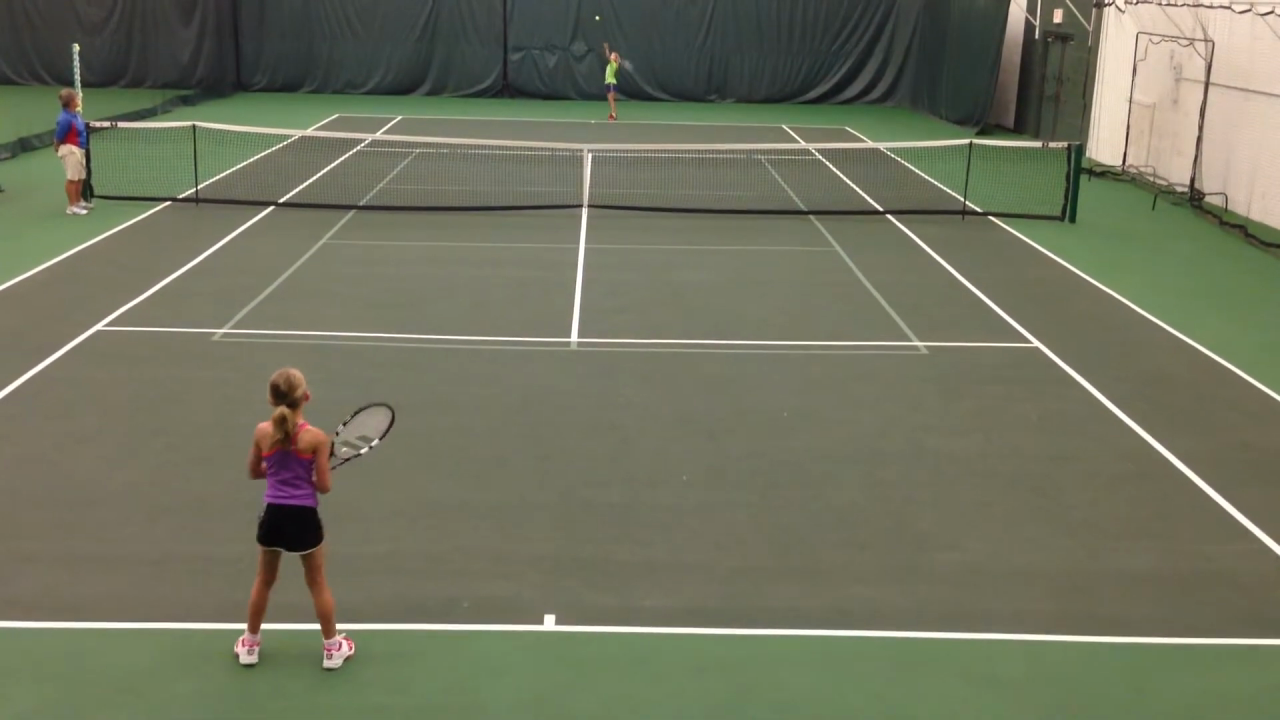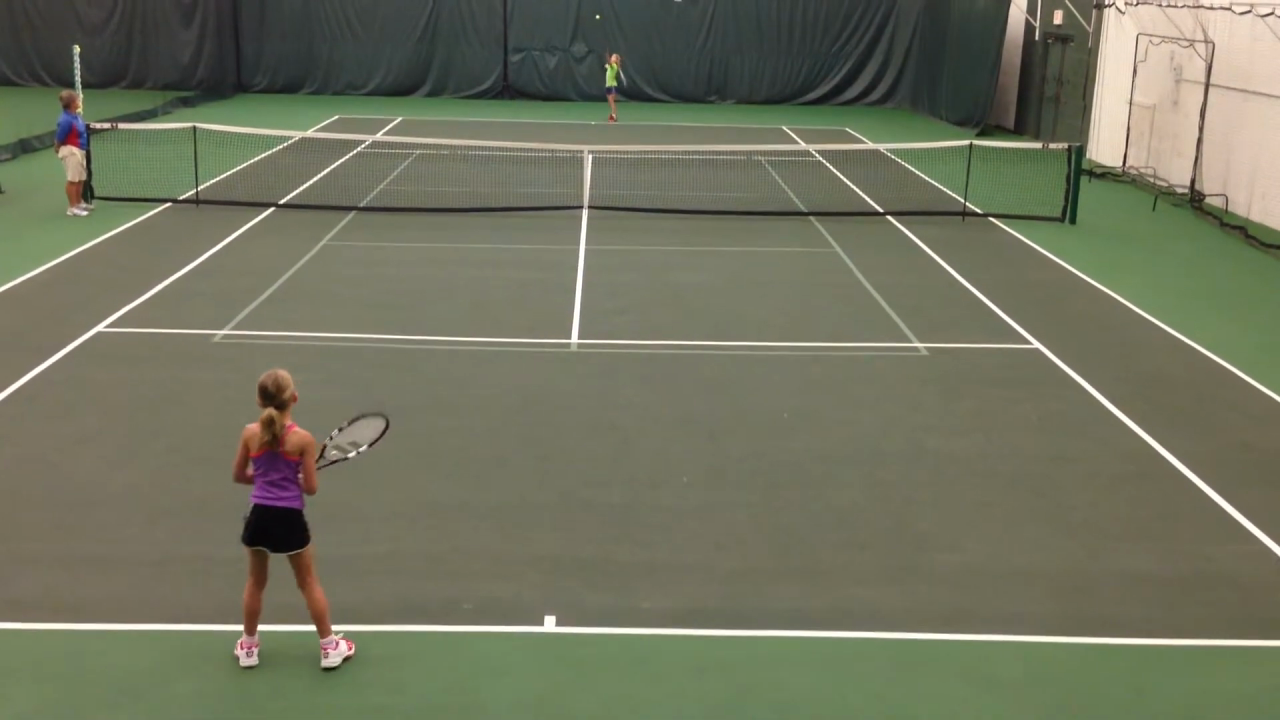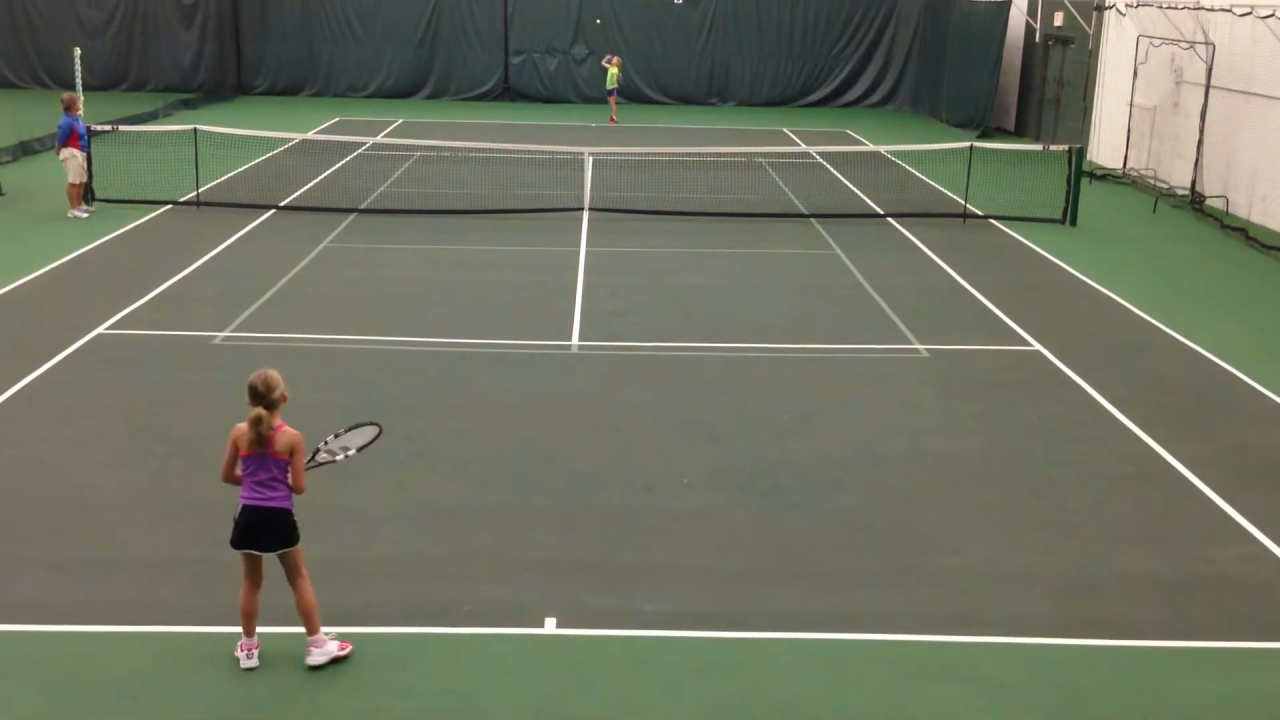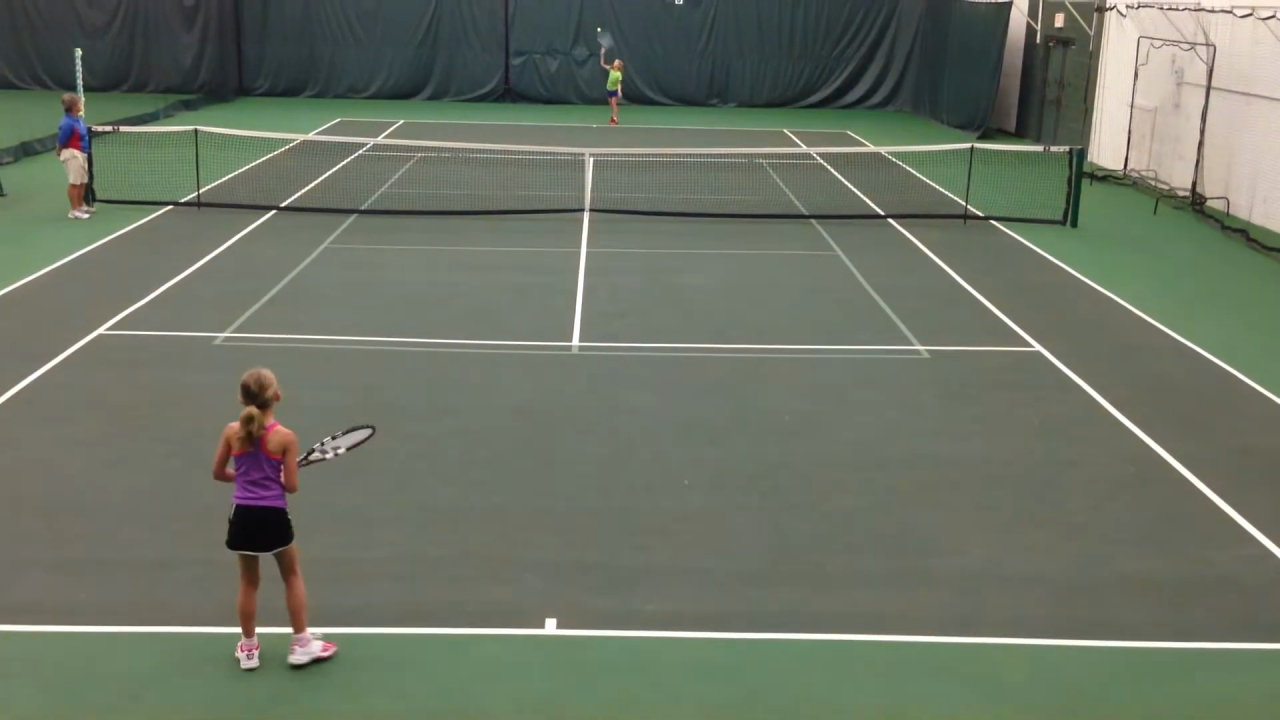
dt=0.1s
person 1, frame 1
left shoulder: (262, 432)
right shoulder: (316, 437)
left elbow: (253, 472)
right elbow: (324, 486)
left hip: (272, 514)
right hip: (303, 515)
left knee: (264, 580)
right knee: (317, 582)
left ankle: (250, 643)
right ankle: (333, 647)
person 1, frame 2
left shoulder: (250, 433)
right shoulder: (303, 439)
left elbow: (238, 476)
right elbow: (311, 488)
left hip: (259, 516)
right hip: (289, 518)
left knee: (255, 581)
right knee: (309, 583)
left ankle: (248, 645)
right ankle: (330, 647)
person 1, frame 3
left shoulder: (239, 433)
right shoulder: (293, 438)
left elbow: (227, 476)
right elbow: (299, 487)
left hip: (248, 516)
right hip: (279, 517)
left knee: (251, 583)
right knee: (299, 579)
left ankle: (248, 648)
right ankle: (317, 645)
person 1, frame 4
left shoulder: (232, 432)
right shoulder: (285, 437)
left elbow: (218, 473)
right elbow: (292, 485)
left hip: (243, 514)
right hip: (273, 516)
left knee: (248, 582)
right knee: (292, 577)
left ankle: (248, 648)
right ankle: (301, 643)
